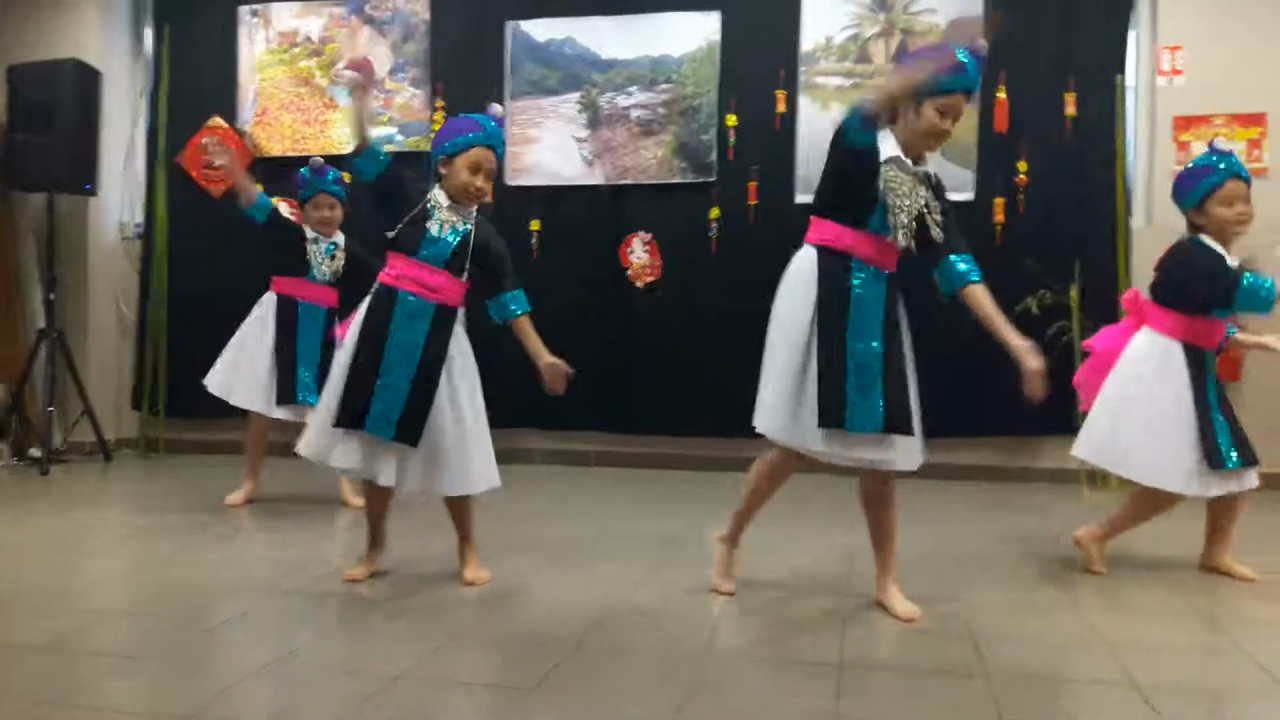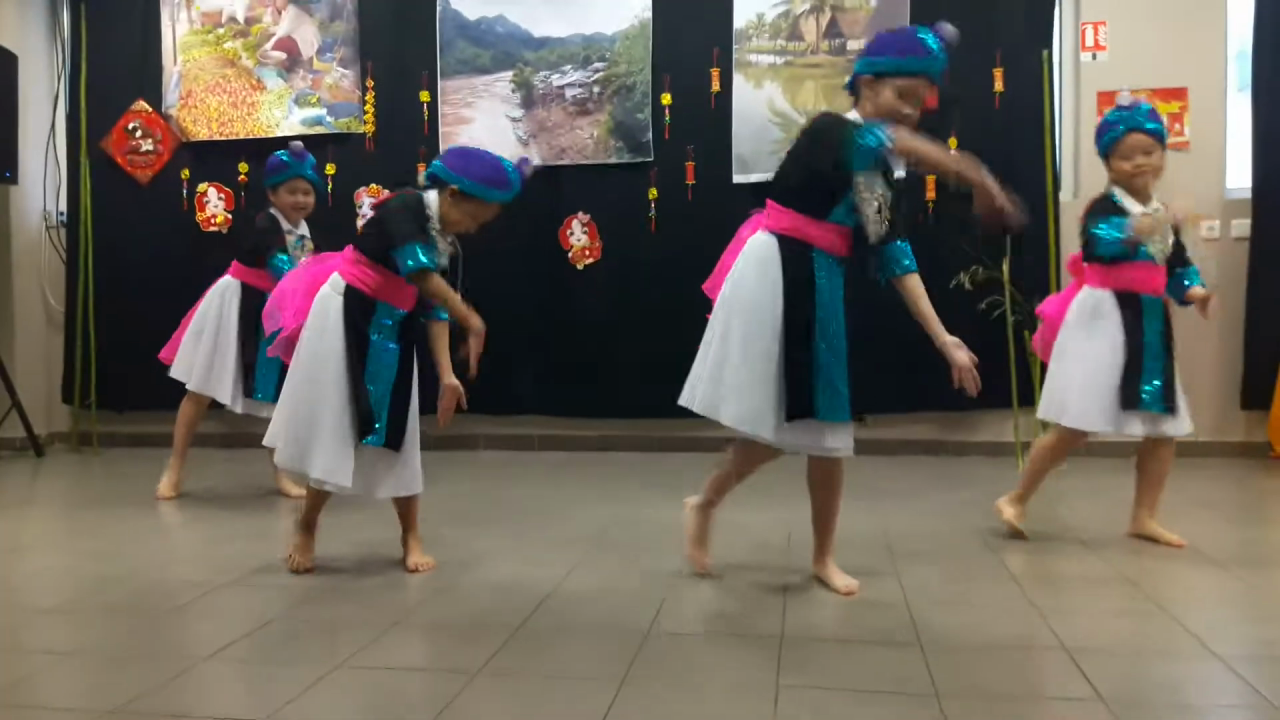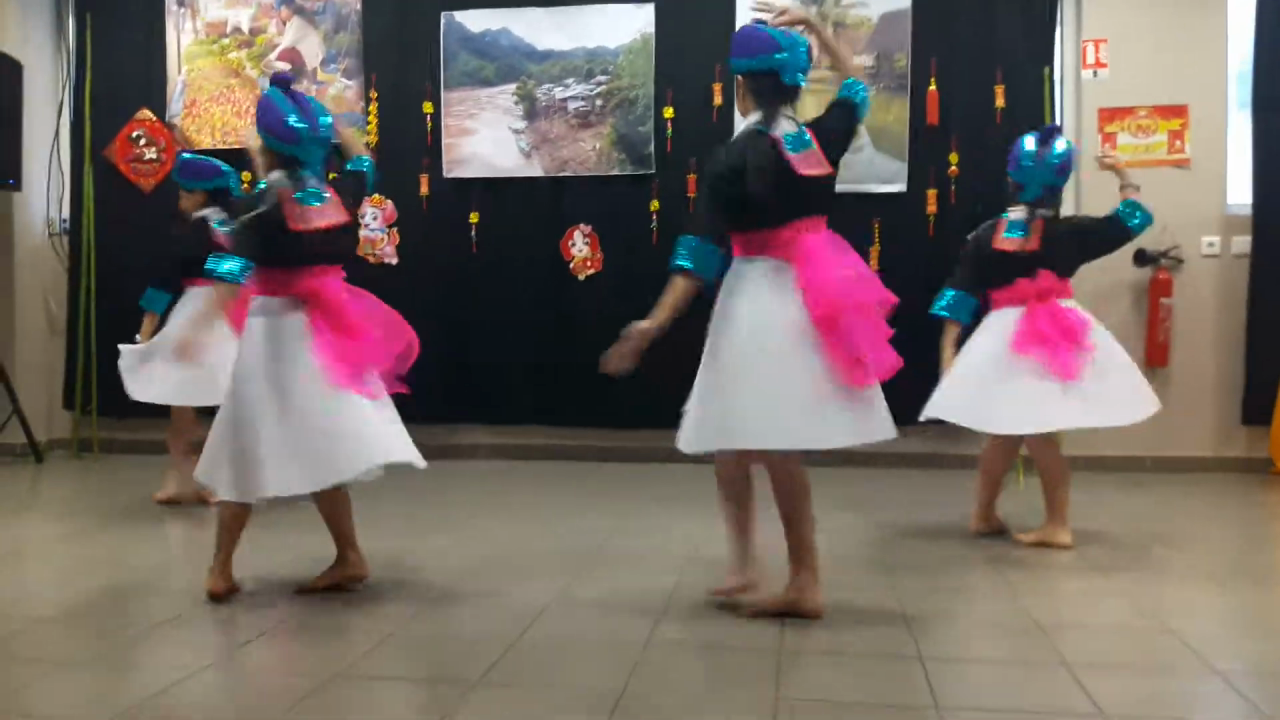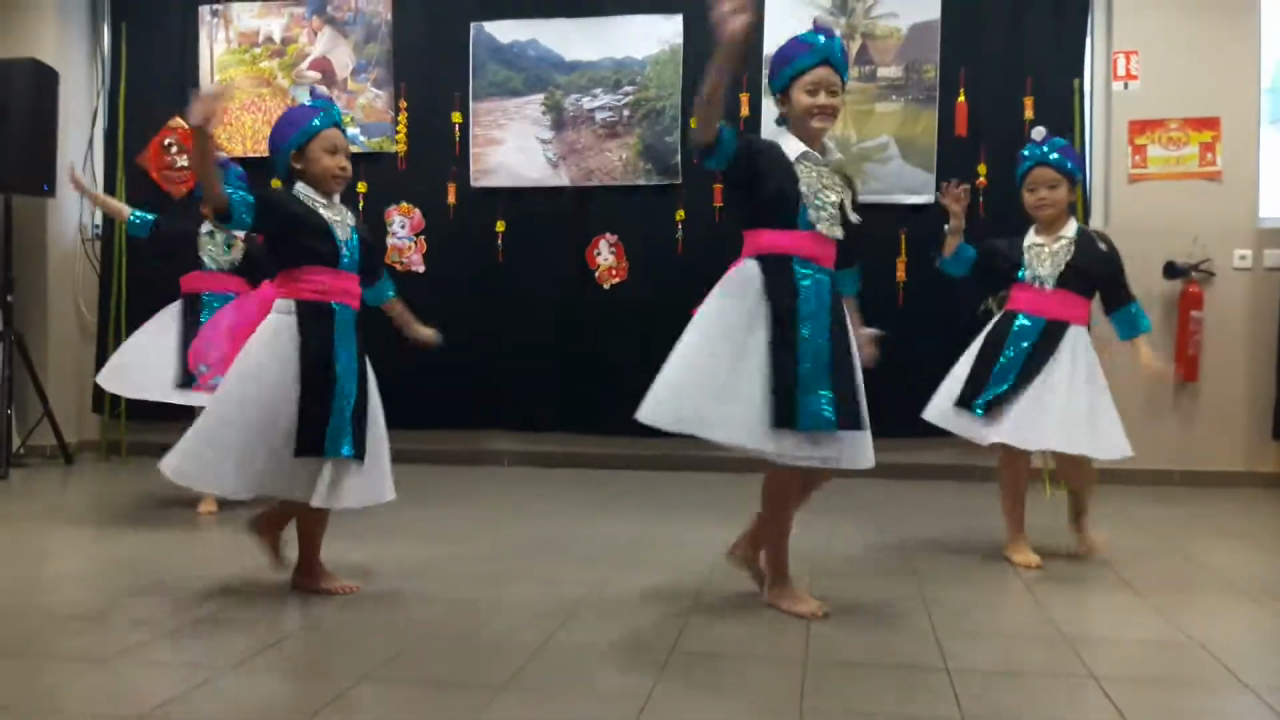
dt=0.7s
person 1, frame 1
left shoulder: (929, 191)
right shoulder: (857, 149)
left elbow: (955, 268)
right elbow: (873, 107)
left wrist: (1014, 341)
right wrist: (946, 58)
left hip: (877, 306)
right hip: (822, 295)
left knee: (879, 449)
right knee: (799, 440)
left ankle: (886, 581)
right ankle: (729, 538)
person 1, frame 2
left shoulder: (881, 172)
right shoulder: (825, 136)
left elbow: (896, 258)
right elbow: (879, 143)
left wrist: (941, 336)
right wrist: (973, 173)
left hip: (825, 290)
right hip: (777, 278)
left knee: (827, 427)
right knee: (768, 426)
left ankle: (824, 557)
right ankle: (704, 505)
person 1, frame 3
left shoulder: (734, 156)
right shoulder: (822, 138)
left elbow: (701, 246)
right elbow: (858, 86)
left wrist: (656, 322)
left hip: (761, 297)
right hip: (817, 293)
left knee: (767, 445)
right knee: (773, 445)
right ankle: (794, 579)
person 1, frame 4
left shoulder: (836, 180)
right shoulder: (759, 156)
right elbow: (706, 132)
left wrist: (853, 329)
right wrist: (728, 51)
left hip: (817, 314)
right hip: (764, 301)
left knee: (824, 454)
right knee: (788, 451)
left ankle: (751, 543)
right ankle: (776, 576)
person 2, frame 1
left shoulder: (484, 237)
right shoulder: (412, 204)
left elbow: (507, 299)
right elbow: (373, 164)
left wrist: (541, 357)
left hip: (439, 337)
right hip: (385, 324)
left knee: (451, 443)
right knee: (378, 436)
left ankle: (468, 550)
right ankle: (375, 547)
person 2, frame 2
left shoulder: (448, 246)
right shoulder: (407, 207)
left elbow: (435, 309)
right elbow: (424, 275)
left wrist: (446, 373)
right wrist: (472, 322)
left hip: (393, 331)
right hip: (345, 315)
left knee: (393, 433)
right knee: (332, 424)
left ankle: (411, 536)
right ankle: (306, 527)
person 2, frame 3
left shoulder: (267, 206)
right shoulder: (337, 196)
left elbow: (232, 264)
right elbow: (362, 163)
left wrist: (203, 327)
right wrist: (334, 127)
left hip: (278, 325)
right hip: (326, 327)
left knee: (257, 448)
right knee: (316, 446)
left ankle: (222, 569)
right ankle: (348, 557)
person 2, frame 4
left shoulder: (350, 221)
right shoulder: (284, 208)
left elbow: (374, 282)
right elbow: (219, 201)
left wrist: (411, 327)
right wrist: (202, 138)
left hip: (341, 339)
right hip: (296, 333)
left knee: (333, 446)
right knee: (311, 447)
left ankle: (273, 520)
right ankle: (308, 565)
person 3, frame 1
left shoulder: (1220, 260)
right shoulder: (1193, 255)
right elbow: (1244, 291)
left hip: (1193, 370)
right hip: (1164, 367)
left knee: (1235, 468)
right knee: (1169, 480)
left ankle: (1217, 553)
right ankle: (1095, 534)
person 3, frame 2
left shoulder: (1161, 213)
right shoulder: (1106, 206)
left elbow: (1177, 268)
right elbow: (1106, 241)
left wrist: (1196, 293)
right wrist: (1165, 221)
left hip: (1147, 324)
right hip: (1101, 321)
left knee: (1164, 427)
right knee: (1076, 426)
left ankle: (1144, 518)
right ankle: (1018, 497)
person 3, frame 3
left shoulder: (988, 234)
right shoulder: (1073, 231)
left elbow: (960, 290)
right elbow: (1135, 220)
left wrist: (949, 345)
right wrist: (1123, 176)
left hip: (1007, 334)
right hip: (1057, 332)
left knee: (1005, 431)
right knee: (1042, 436)
left ankle: (984, 514)
right ankle: (1056, 524)
person 3, frame 4
left shoulder: (1095, 247)
right shoulder: (1012, 246)
left elbow: (1120, 302)
right elbow: (961, 266)
left wrist: (1142, 348)
right wrist: (956, 222)
left hip: (1061, 352)
right hip: (1008, 346)
left knee: (1072, 452)
right knee: (1012, 449)
left ankle: (1081, 522)
right ankle: (1015, 538)
person 4, frame 1
left shoulder: (347, 250)
right shoulder: (290, 234)
right elbow: (259, 207)
right wrist: (234, 169)
left hip: (323, 329)
right hip: (279, 324)
right knee: (261, 407)
left ankle: (345, 483)
right ankle: (249, 482)
person 4, frame 2
left shoulder: (308, 238)
right shoulder: (269, 225)
right elbow: (283, 265)
right hip: (236, 309)
left knee: (278, 395)
right knee: (202, 389)
left ankle: (282, 474)
right ankle: (173, 470)
person 4, frame 3
left shoulder: (189, 234)
right shoulder: (234, 228)
left elbow: (163, 283)
left wrist: (145, 336)
left hip: (196, 316)
right hip: (224, 320)
left knee: (179, 405)
left ankle: (181, 484)
person 4, frame 4
left shoulder: (249, 249)
right shoulder: (187, 233)
right elbow: (138, 221)
right wrist: (91, 194)
right hip: (190, 325)
right knee: (200, 410)
right ankle: (206, 490)
